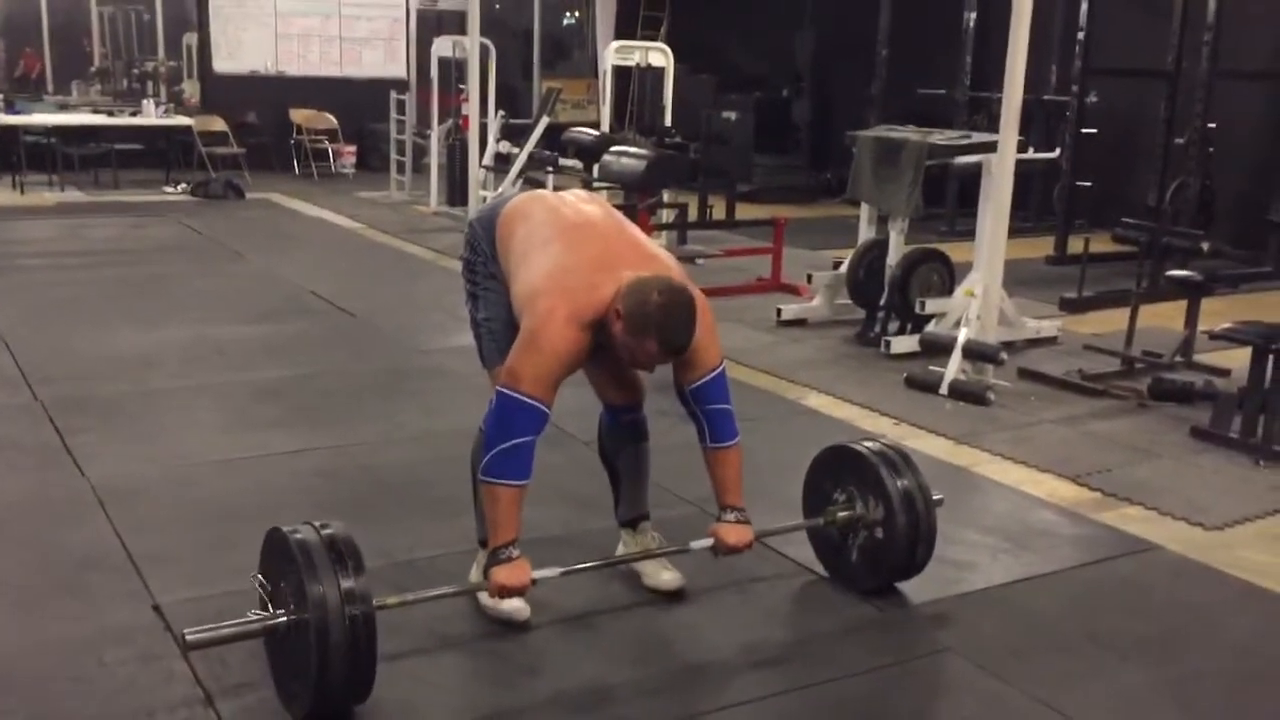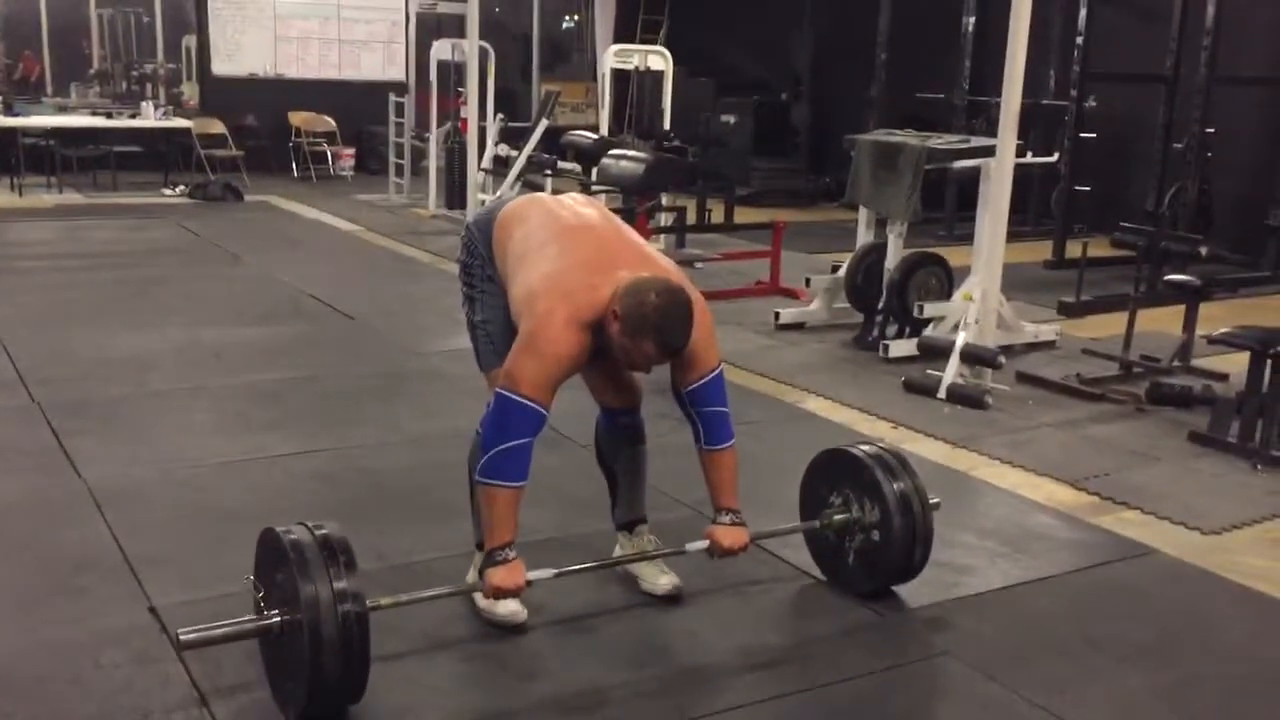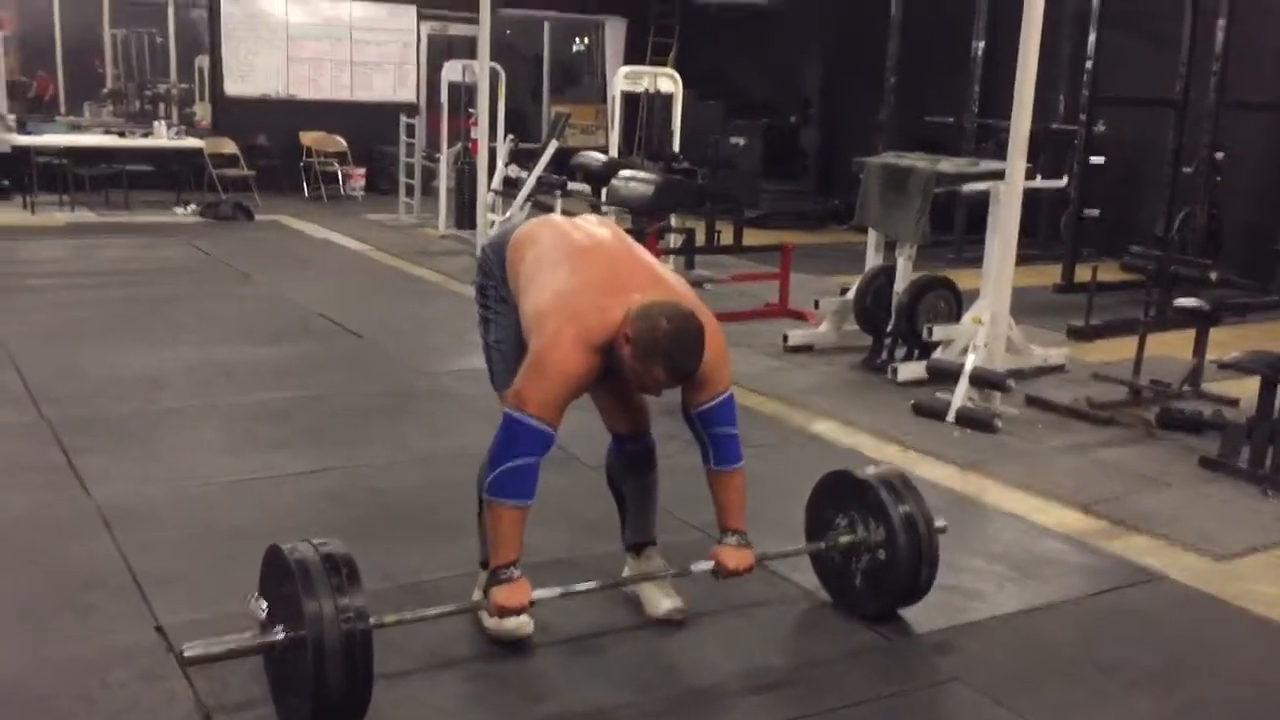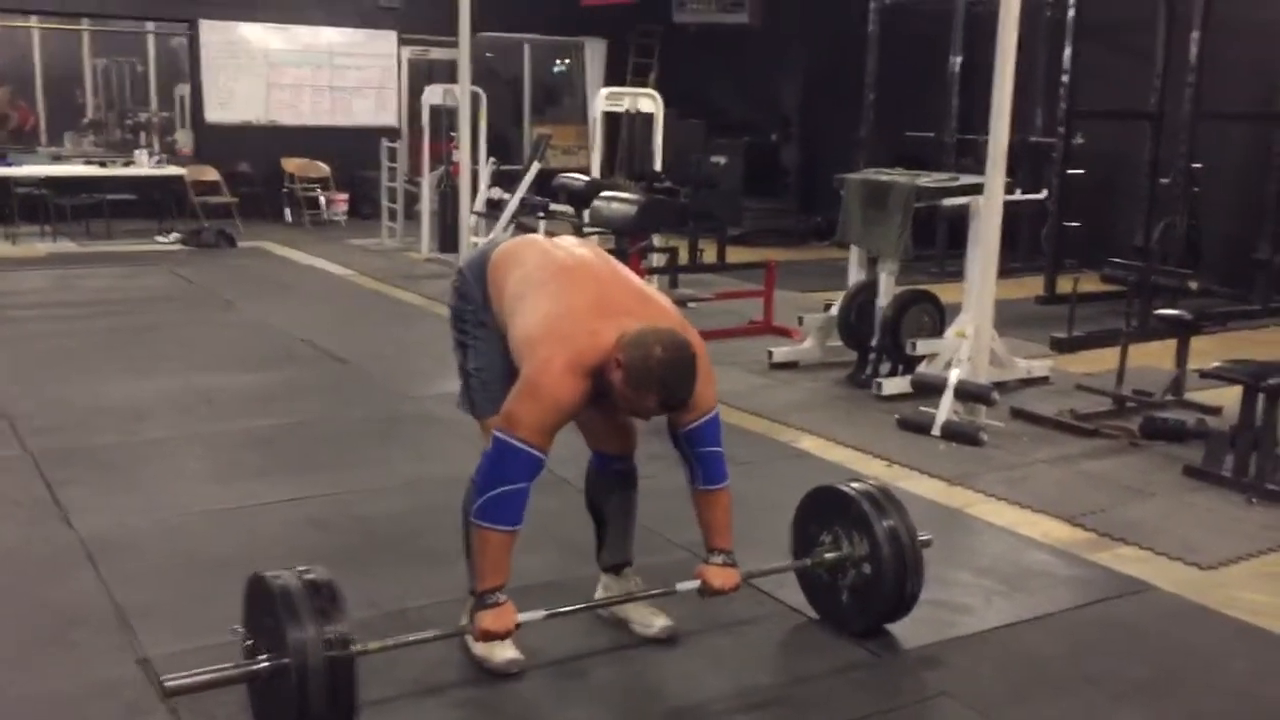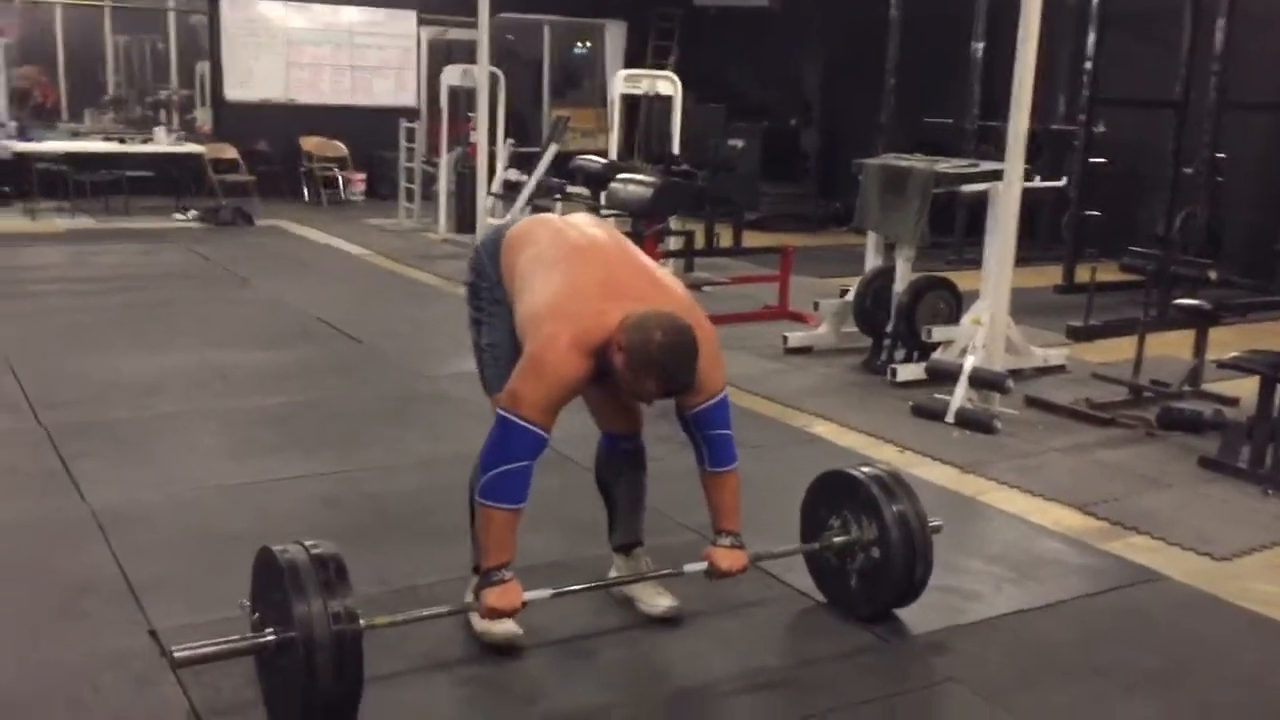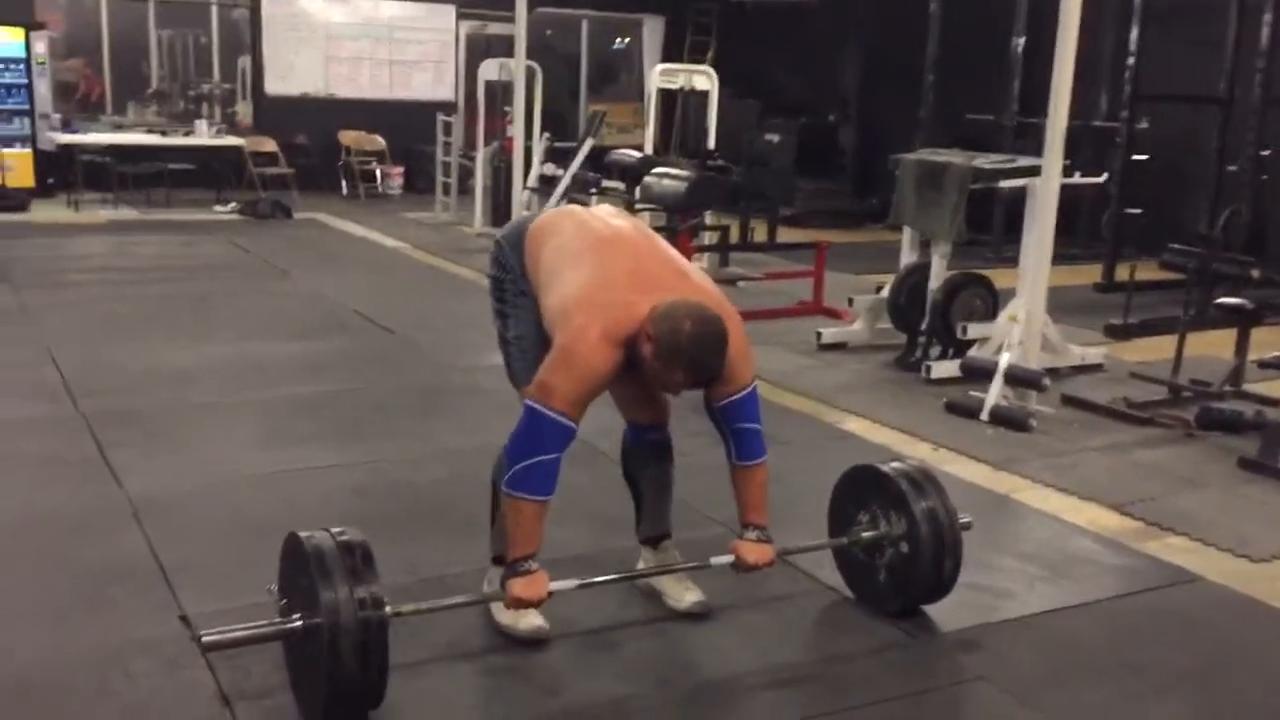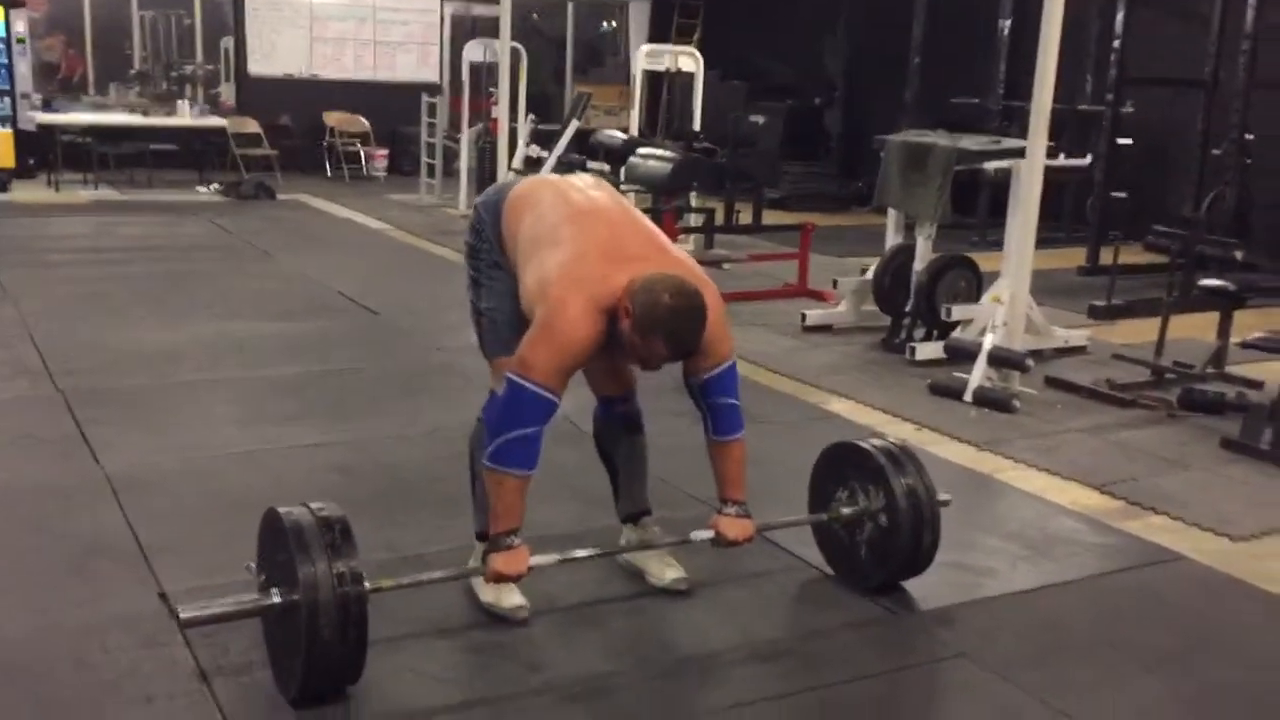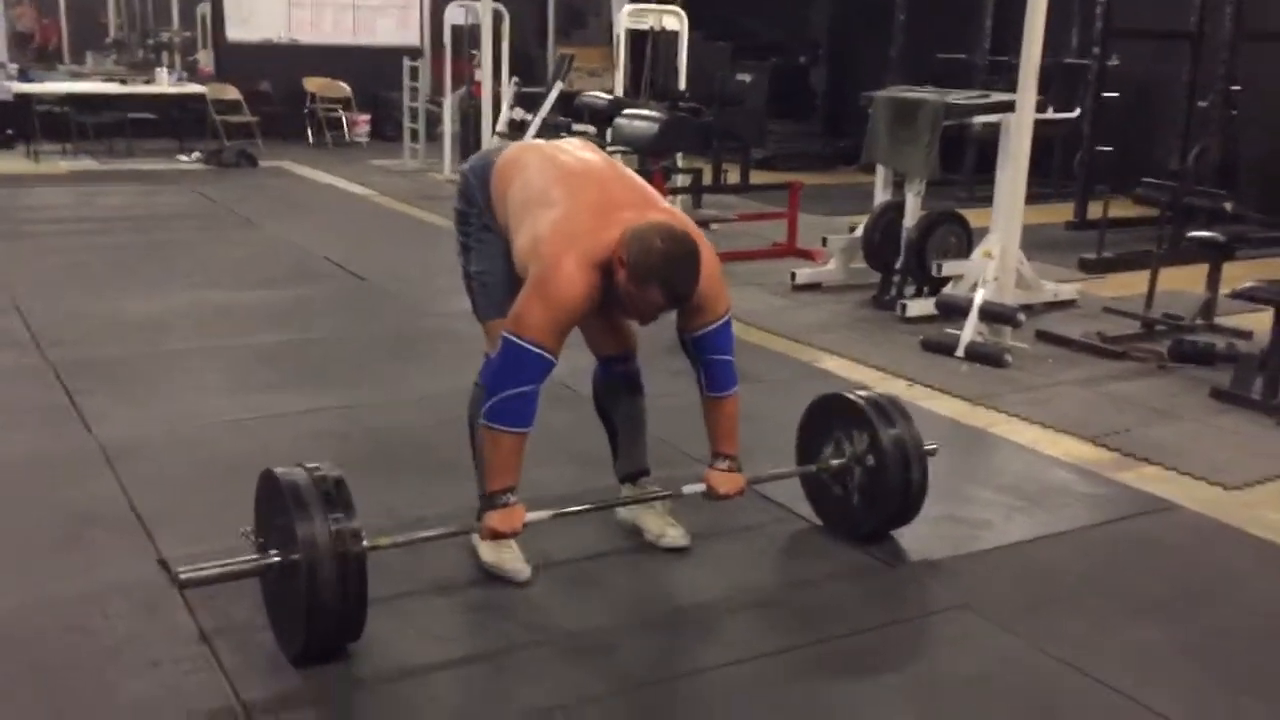
dt=0.3s
person 1, frame 1
left shoulder: (686, 310)
right shoulder: (560, 321)
left elbow: (713, 409)
right elbow: (511, 431)
left wrist: (733, 512)
right wrist: (505, 553)
left knee: (627, 399)
right knee: (514, 408)
left ankle: (636, 533)
right ankle: (488, 555)
person 1, frame 2
left shoulder: (686, 312)
right shoulder: (560, 323)
left elbow: (710, 411)
right elbow: (509, 432)
left wrist: (728, 514)
right wrist: (501, 555)
left knee: (623, 402)
right knee: (511, 408)
left ankle: (633, 537)
right ankle: (484, 557)
person 1, frame 3
left shoulder: (699, 331)
right shoulder: (568, 346)
left elbow: (719, 433)
right elbow: (517, 453)
left wrist: (734, 536)
right wrist: (505, 573)
left knee: (632, 428)
right knee: (524, 428)
left ankle: (642, 559)
right ankle: (489, 578)
person 1, frame 4
left shoulder: (685, 353)
right shoulder: (560, 369)
left elbow: (705, 452)
right elbow: (504, 476)
left wrist: (720, 554)
right wrist: (493, 598)
right hip: (487, 289)
left knee: (617, 447)
right knee: (505, 455)
left ankle: (617, 579)
right ankle: (478, 604)
person 1, frame 5
left shoulder: (693, 334)
right shoulder: (562, 348)
left elbow: (714, 435)
right elbow: (508, 454)
left wrist: (728, 537)
right wrist: (497, 575)
left knee: (624, 429)
right knee: (514, 433)
left ankle: (628, 559)
right ankle: (481, 582)
person 1, frame 6
left shoulder: (723, 330)
right shoulder: (593, 340)
left elbow: (743, 427)
right elbow: (537, 444)
left wrist: (754, 530)
right wrist: (523, 565)
right hip: (525, 258)
left knee: (650, 419)
right knee: (539, 421)
left ankle: (657, 552)
right ankle: (502, 570)
person 1, frame 7
left shoulder: (700, 302)
right shoulder: (574, 314)
left elbow: (721, 403)
right elbow: (517, 421)
left wrist: (734, 505)
right wrist: (507, 541)
right hip: (503, 225)
left knee: (618, 394)
right knee: (512, 395)
left ankle: (638, 529)
right ankle: (487, 546)
person 1, frame 8
left shoulder: (698, 263)
right shoulder: (568, 270)
left elbow: (715, 358)
right elbow: (515, 381)
left wrist: (725, 460)
right wrist: (502, 498)
right hip: (491, 193)
left knee: (619, 354)
right knee: (506, 359)
left ankle: (636, 489)
right ankle: (490, 516)
